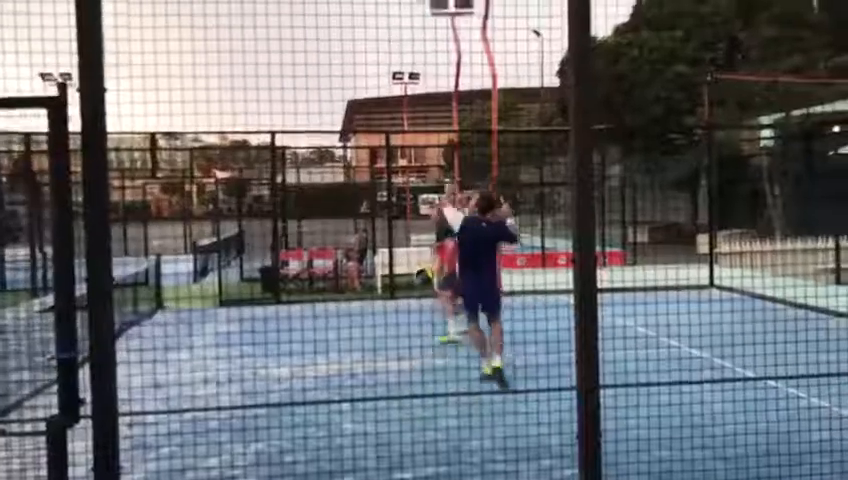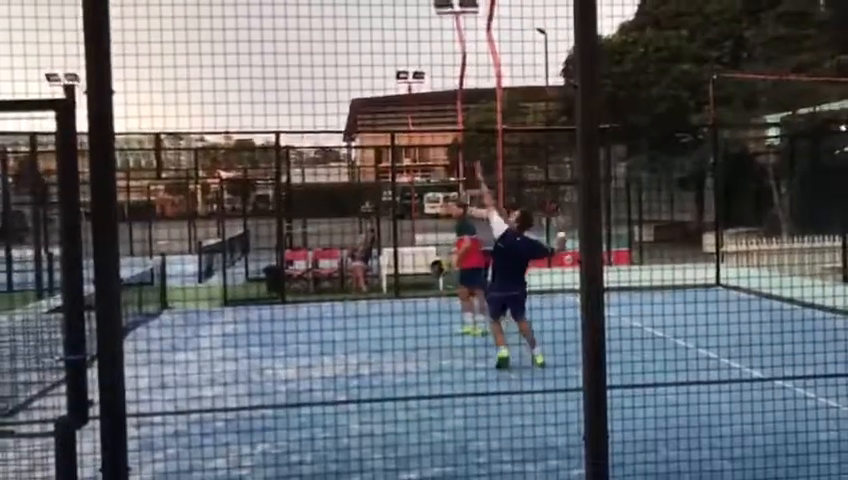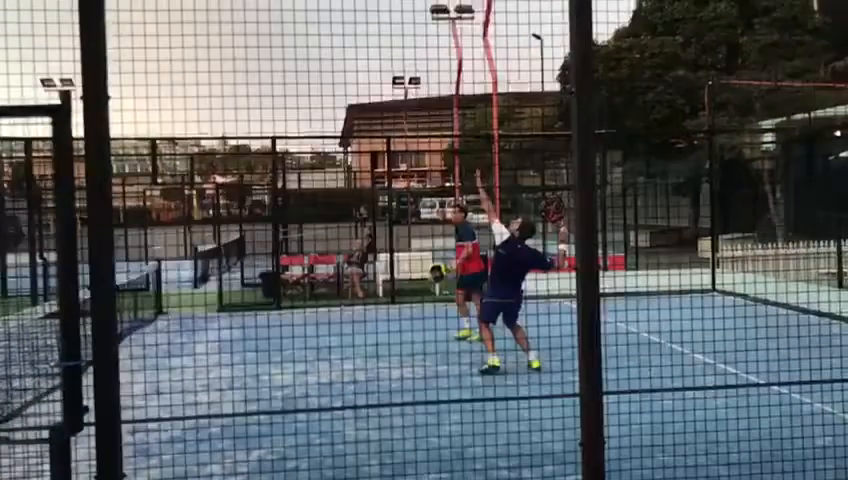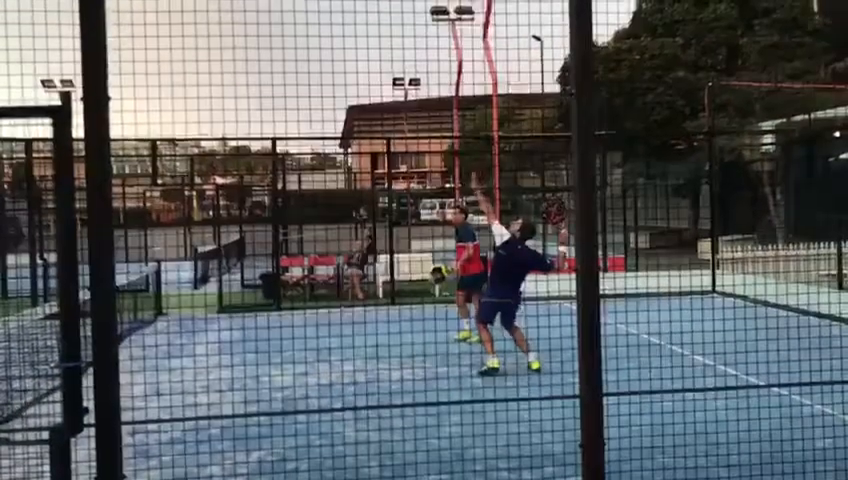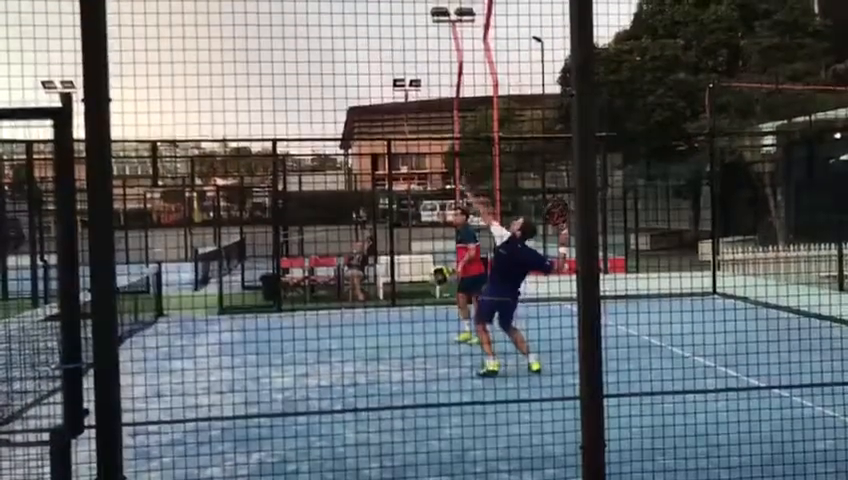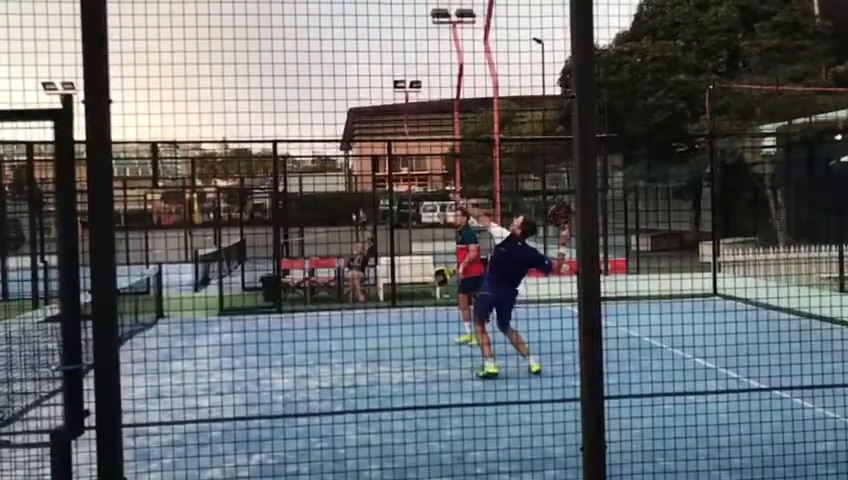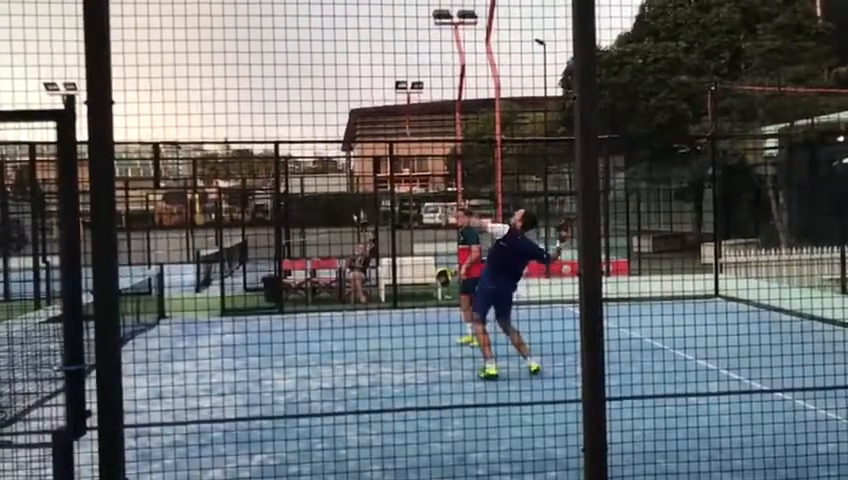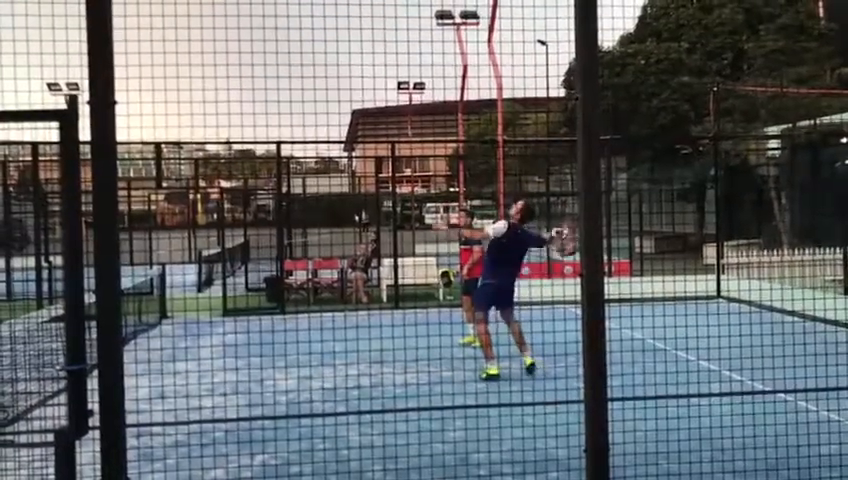
dt=0.4s
person 1, frame 1
left shoulder: (464, 222)
right shoulder: (497, 227)
left elbow: (445, 208)
right elbow: (514, 238)
right wrist: (506, 218)
left hip: (467, 282)
right hip: (488, 282)
left knee: (473, 323)
right knee: (495, 322)
left ankle: (486, 365)
right ankle: (496, 363)
person 1, frame 2
left shoulder: (503, 233)
right shoulder: (531, 245)
left elbow: (489, 204)
right elbow: (555, 252)
left wrist: (481, 179)
right wrist: (561, 233)
left hip: (498, 290)
right hip: (518, 290)
left knee: (495, 319)
right knee: (520, 319)
left ankle: (502, 353)
right ankle: (537, 355)
person 1, frame 3
left shoulder: (504, 240)
right shoulder: (532, 255)
left elbow: (490, 212)
right elbow: (555, 265)
left wrist: (480, 187)
left hip: (495, 295)
right hip: (514, 296)
left knee: (484, 323)
right knee: (513, 325)
left ankle: (493, 360)
right ankle: (532, 358)
person 1, frame 4
left shoulder: (504, 240)
right shoulder: (531, 255)
left elbow: (489, 213)
right elbow: (555, 266)
left wrist: (477, 190)
left hip: (494, 295)
right hip: (512, 296)
left knee: (482, 324)
right knee: (510, 325)
left ankle: (492, 361)
right ankle: (532, 359)
person 1, frame 5
left shoulder: (506, 239)
right shoulder: (531, 255)
left elbow: (487, 217)
right elbow: (554, 267)
left wrist: (472, 198)
left hip: (492, 293)
right hip: (510, 296)
left knee: (480, 324)
right knee: (508, 326)
left ankle: (491, 364)
right ankle: (532, 360)
person 1, frame 6
left shoulder: (505, 237)
right shoulder: (531, 253)
left elbow: (485, 221)
right elbow: (554, 267)
left hip: (489, 291)
right hip: (508, 294)
left knee: (479, 323)
right knee: (505, 326)
left ankle: (490, 366)
right ankle: (531, 361)
person 1, frame 7
left shoulder: (505, 232)
right shoulder: (530, 246)
left elbow: (481, 224)
right elbow: (551, 259)
right wrist: (559, 246)
left hip: (488, 285)
right hip: (507, 289)
left knee: (478, 322)
right knee: (506, 325)
left ankle: (490, 367)
right ankle: (531, 361)
person 1, frame 8
left shoulder: (505, 226)
right shoulder: (528, 236)
left elbow: (479, 235)
right elbow: (546, 240)
left hip: (489, 281)
right hip: (508, 282)
left knee: (480, 321)
right knee: (510, 318)
left ankle: (491, 367)
right ankle: (527, 357)
person 2, frame 1
left shoulder: (444, 227)
right shoulder: (443, 227)
left elbow: (450, 247)
left wrist: (445, 266)
left hip: (452, 268)
right hip: (452, 267)
left knee: (445, 297)
right knee: (451, 298)
left ankle: (453, 333)
right ankle: (455, 329)
person 2, frame 2
left shoulder: (464, 223)
right shoulder: (462, 223)
left elbow: (467, 243)
left wrist: (457, 257)
right wrist: (457, 256)
left hip: (473, 265)
right hip: (468, 265)
left knee: (478, 294)
right knee: (464, 294)
left ankle: (481, 326)
right ankle: (469, 325)
person 2, frame 3
left shoulder: (465, 228)
right shoulder: (459, 228)
left elbow: (469, 250)
left wrist: (458, 262)
right wrist: (458, 263)
left hip: (474, 270)
right hip: (465, 270)
left knee: (477, 300)
right knee: (460, 299)
right ankle: (466, 329)
person 2, frame 4
left shoulder: (466, 230)
right shoulder: (459, 229)
left elbow: (470, 251)
left wrist: (459, 263)
right wrist: (457, 264)
left hip: (475, 272)
right hip: (466, 271)
left knee: (477, 302)
right knee: (460, 300)
right ankle: (466, 331)
person 2, frame 5
left shoulder: (467, 231)
right shoulder: (460, 231)
left elbow: (472, 252)
left wrist: (461, 264)
right wrist: (459, 266)
left hip: (474, 273)
right hip: (466, 273)
left knee: (476, 302)
right knee: (461, 301)
right ankle: (467, 332)
person 2, frame 6
left shoulder: (468, 232)
right shoulder: (460, 232)
left elbow: (473, 253)
left wrist: (463, 265)
right wrist: (459, 267)
left hip: (474, 273)
right hip: (466, 273)
right knee: (463, 302)
right ankle: (469, 334)
person 2, frame 7
left shoulder: (471, 233)
right shoulder: (461, 233)
left elbow: (475, 253)
left wrist: (465, 266)
right wrist: (461, 268)
left hip: (475, 274)
right hip: (466, 274)
right knee: (464, 303)
right ankle: (470, 334)
person 2, frame 8
right shoulder: (463, 234)
left elbow: (477, 253)
left wrist: (467, 266)
right wrist: (462, 268)
left hip: (476, 274)
right hip: (467, 274)
right knee: (466, 303)
right ankle: (472, 335)
